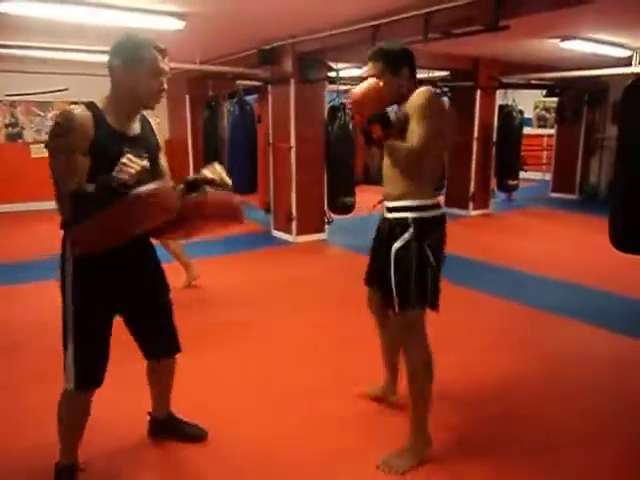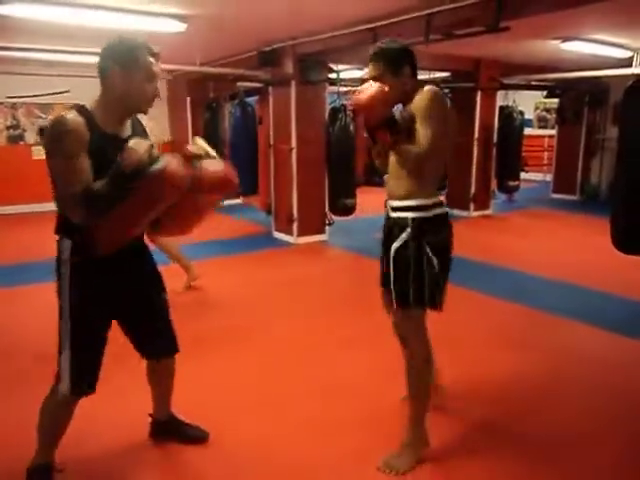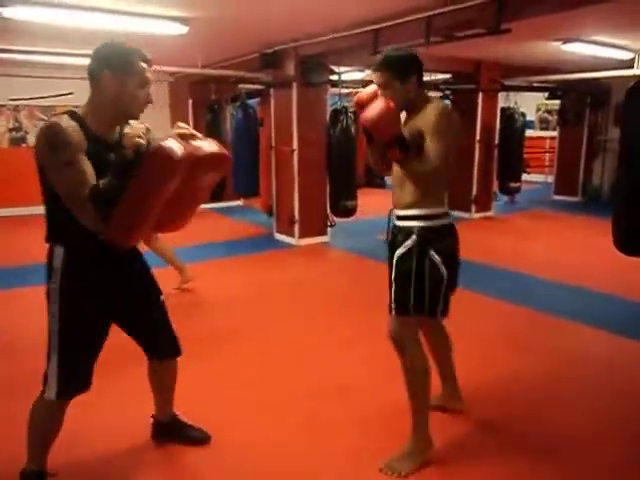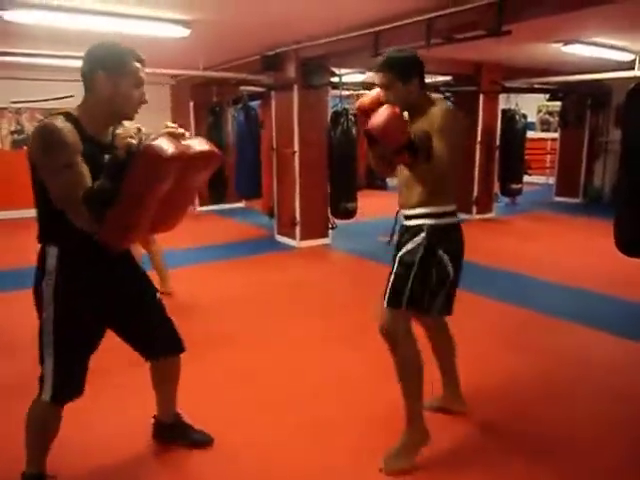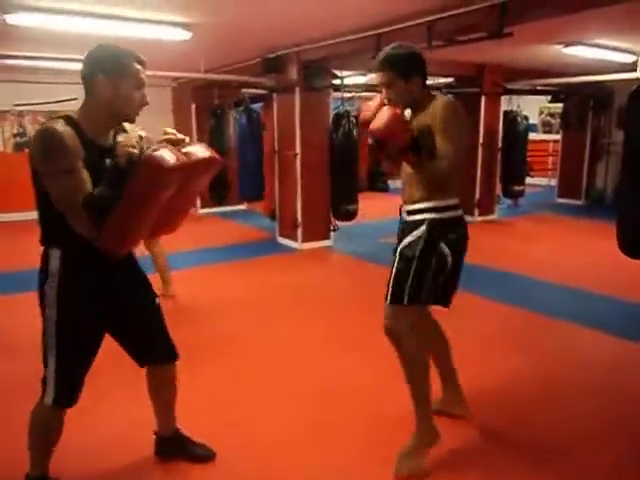
dt=0.1s
person 1, frame 1
left shoulder: (148, 129)
right shoulder: (76, 123)
right elbow: (70, 206)
right wrist: (113, 183)
left hip: (137, 252)
right hip: (90, 259)
left knee: (164, 347)
right knee: (83, 377)
left ankle: (162, 418)
person 1, frame 2
left shoulder: (138, 128)
right shoulder: (70, 128)
right elbow: (81, 211)
right wrist: (123, 171)
left hip: (132, 254)
right hip: (85, 263)
left knee: (162, 347)
right knee: (74, 381)
left ankle: (163, 419)
person 1, frame 3
left shoulder: (130, 135)
right shoulder: (62, 133)
right elbow: (92, 214)
right wrist: (123, 162)
left hip: (124, 258)
right hip: (78, 267)
left knee: (165, 348)
right knee: (62, 385)
left ankle: (165, 420)
person 1, frame 4
left shoulder: (119, 135)
right shoulder: (55, 134)
right elbow: (89, 217)
right wrist: (119, 162)
left hip: (117, 261)
right hip: (69, 272)
left knee: (166, 346)
right knee: (57, 389)
left ankle: (168, 423)
person 1, frame 5
left shoulder: (121, 139)
right shoulder: (56, 138)
right elbow: (88, 223)
right wrist: (120, 169)
left hip: (119, 265)
right hip: (72, 275)
left knee: (162, 357)
right knee: (58, 393)
left ankle: (168, 436)
person 2, frame 1
left shoulder: (426, 100)
right shoulder: (400, 110)
left elbow: (413, 158)
right elbow: (383, 162)
right wrist: (370, 127)
left hip: (416, 223)
right hip: (394, 219)
left knee: (409, 326)
right knee: (379, 303)
left ankle: (419, 439)
right ankle: (389, 386)
person 2, frame 2
left shoulder: (430, 100)
right shoulder: (403, 109)
left elbow: (423, 159)
right elbow: (387, 162)
left hip: (420, 224)
right hip: (399, 220)
left knee: (407, 324)
right knee: (409, 314)
left ankle: (417, 438)
right ankle: (423, 388)
person 2, frame 3
left shoulder: (437, 114)
right shoulder: (406, 117)
left elbow: (433, 175)
right elbow: (381, 166)
right wrist: (374, 135)
left hip: (425, 232)
right hip: (405, 228)
left knee: (402, 331)
right knee: (425, 321)
left ankle: (420, 442)
right ankle: (451, 394)
person 2, frame 4
left shoulder: (443, 116)
right shoulder: (407, 118)
left elbow: (443, 177)
right elbow: (382, 169)
left wrist: (405, 149)
right wrist: (376, 138)
left hip: (434, 232)
right hip: (414, 228)
left knee: (393, 325)
right knee: (427, 317)
left ankle: (414, 432)
right ankle: (453, 395)
person 2, frame 5
left shoulder: (444, 110)
right shoulder: (410, 115)
left elbow: (446, 175)
right elbow: (398, 167)
left wrist: (408, 148)
left hip: (437, 226)
right hip: (415, 222)
left knee: (398, 323)
right knee: (418, 316)
left ankle: (424, 430)
right ankle: (453, 397)
